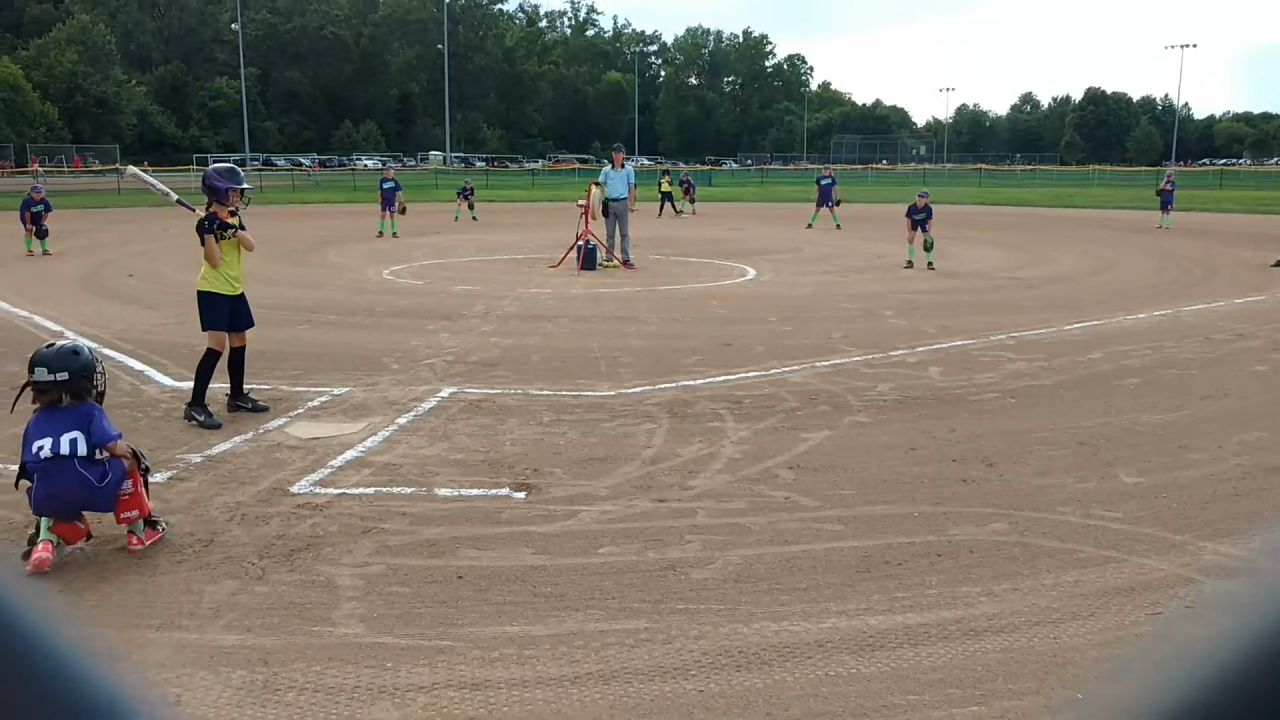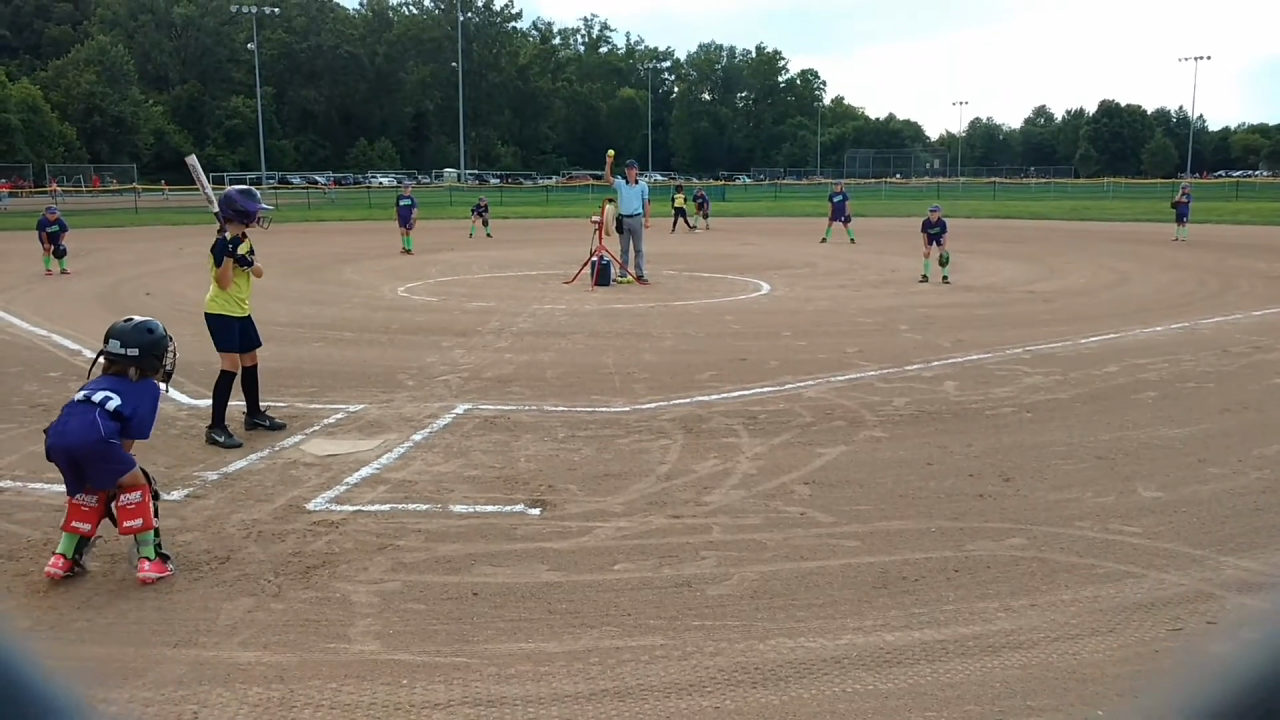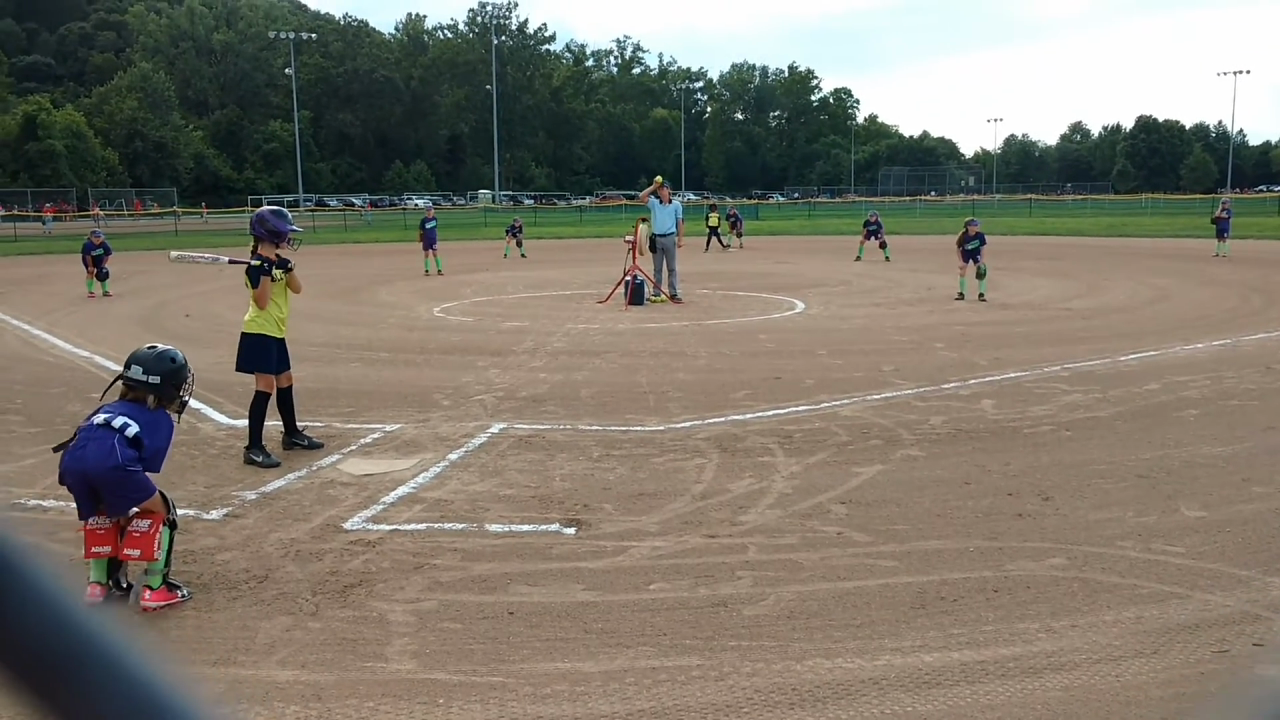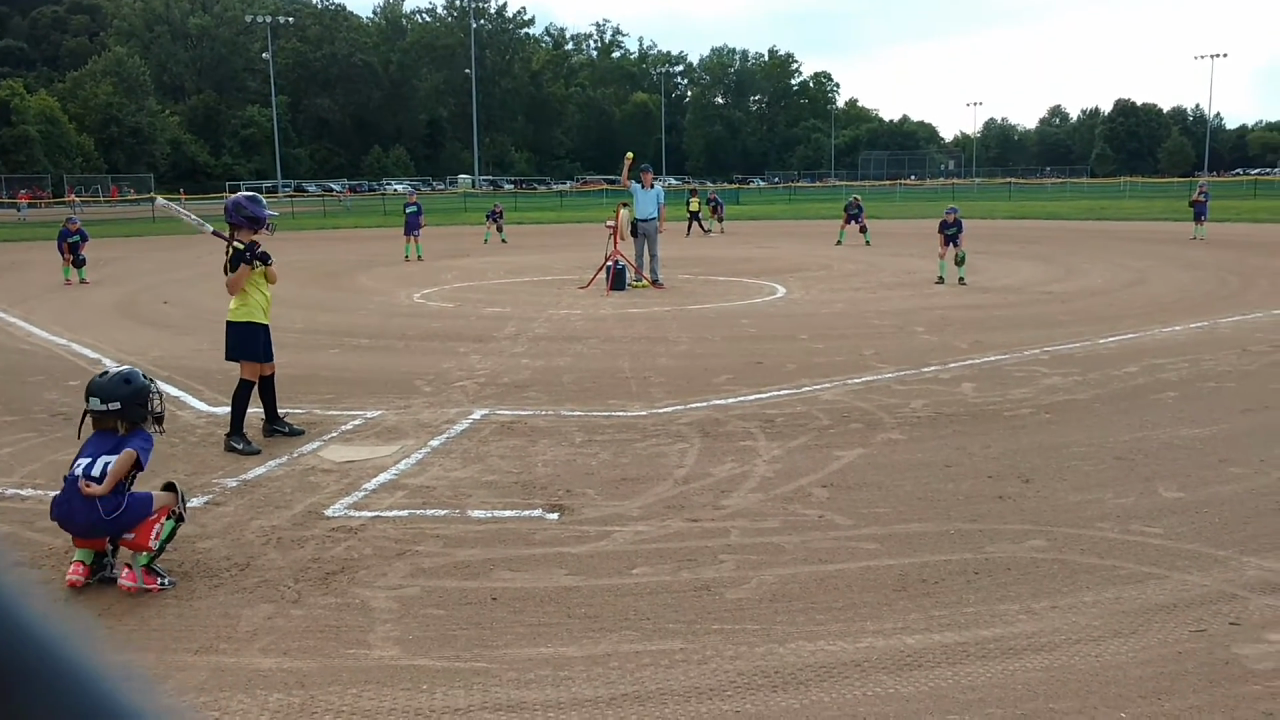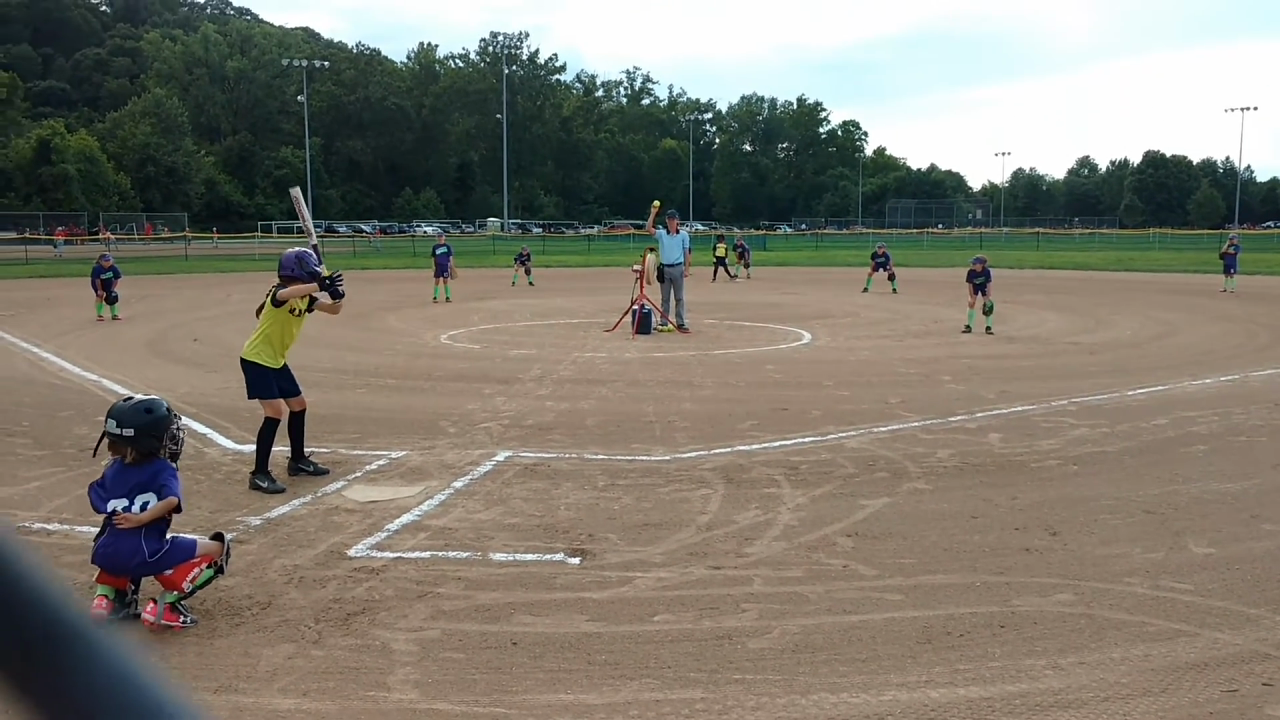
dt=1s
person 1, frame 1
left shoulder: (234, 216)
right shoulder: (206, 223)
left elbow: (250, 246)
right elbow: (215, 261)
left wrist: (232, 229)
right wrist: (210, 232)
left hip: (235, 289)
right hip: (213, 290)
left knee: (239, 342)
right knee: (217, 346)
left ankle: (237, 396)
right ankle: (196, 405)
person 1, frame 2
left shoulder: (244, 239)
right shoulder: (221, 244)
left elbow: (259, 272)
right elbow: (223, 284)
left wrist: (249, 263)
right wrist: (229, 254)
left hip: (240, 310)
right hip: (221, 311)
left knee: (250, 360)
right knee: (230, 366)
left ankle: (254, 414)
right ankle: (216, 428)
person 1, frame 3
left shoulder: (276, 260)
right shoulder: (257, 264)
left elbow: (297, 288)
right elbow: (261, 303)
left wrist: (289, 268)
right wrist: (265, 273)
left hip: (276, 332)
right hip: (259, 332)
left knee: (285, 381)
right knee: (265, 387)
left ankle: (292, 434)
right ankle: (253, 448)
person 1, frame 4
left shoulder: (252, 247)
right shoulder: (238, 250)
left elbow: (272, 279)
right elbow: (232, 288)
left wrist: (265, 260)
right wrist: (245, 262)
left hip: (258, 319)
right hip: (245, 320)
left knee: (267, 369)
right knee: (250, 375)
left ankle: (272, 421)
right ankle: (234, 436)
person 1, frame 5
left shoulder: (305, 297)
right shoulder: (280, 291)
left elbow: (335, 310)
right elbow: (286, 295)
left wrist: (336, 294)
right wrist: (319, 286)
left hip: (276, 360)
right hip: (256, 360)
left knee: (298, 405)
right knee: (275, 412)
left ankle: (298, 460)
right ankle: (259, 474)
person 2, frame 1
left shoulder: (35, 422)
right shoulder: (90, 411)
left elbow: (29, 469)
right elbow: (112, 446)
right wrist: (123, 450)
left hip: (44, 500)
right hip: (87, 491)
right knee: (129, 461)
left ankle: (44, 544)
right ankle: (140, 532)
person 2, frame 2
left shoulder: (98, 382)
right shoulder: (148, 389)
right elbow: (128, 438)
right wrist: (115, 468)
left hip: (58, 436)
right hip: (93, 437)
left knee: (90, 488)
right knee: (138, 486)
left ankle: (63, 558)
right ankle: (150, 559)
person 2, frame 3
left shoulder: (111, 407)
right shoulder: (161, 420)
right elbow: (146, 468)
right wrist: (124, 505)
left hip: (72, 462)
right hip: (112, 463)
left knee: (104, 513)
right knee: (160, 512)
left ankle: (98, 582)
right ankle: (155, 588)
person 2, frame 4
left shoulder: (97, 436)
right shoulder: (142, 437)
left elbow: (78, 476)
right elbow: (127, 456)
right wrist: (104, 488)
left hip: (65, 513)
right hip: (101, 514)
right knee: (172, 499)
left ankle: (84, 563)
right ankle: (139, 568)
person 2, frame 5
left shoulder: (112, 468)
right shoulder: (163, 469)
left elbow: (99, 504)
right elbow: (171, 501)
right wrist: (140, 519)
left hip: (106, 555)
right hip: (145, 557)
right knee: (217, 548)
left ankle: (107, 597)
right ankle: (166, 604)
